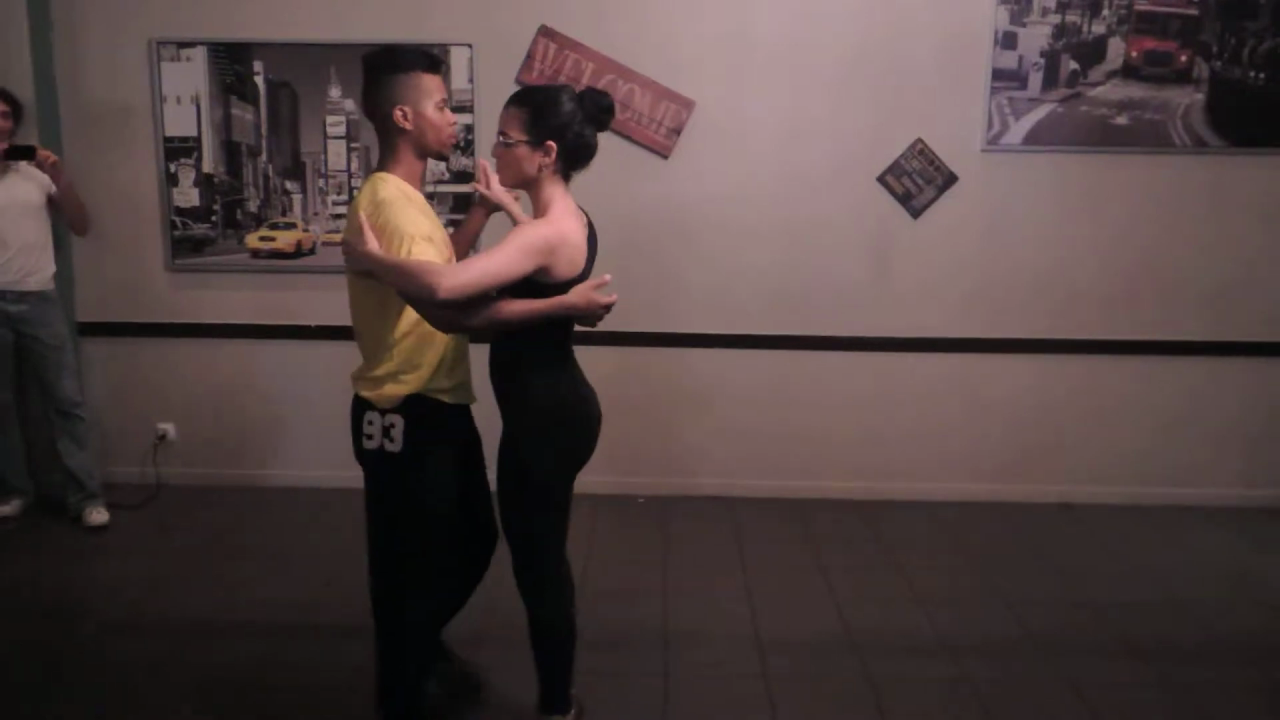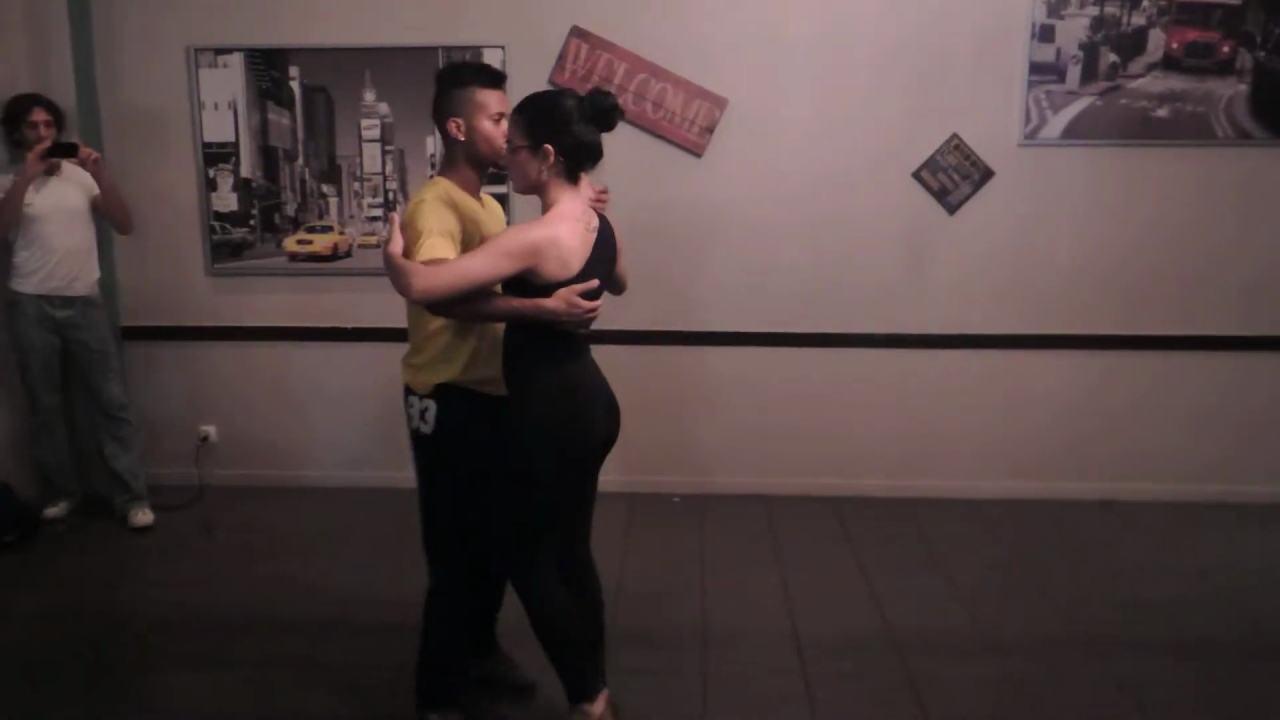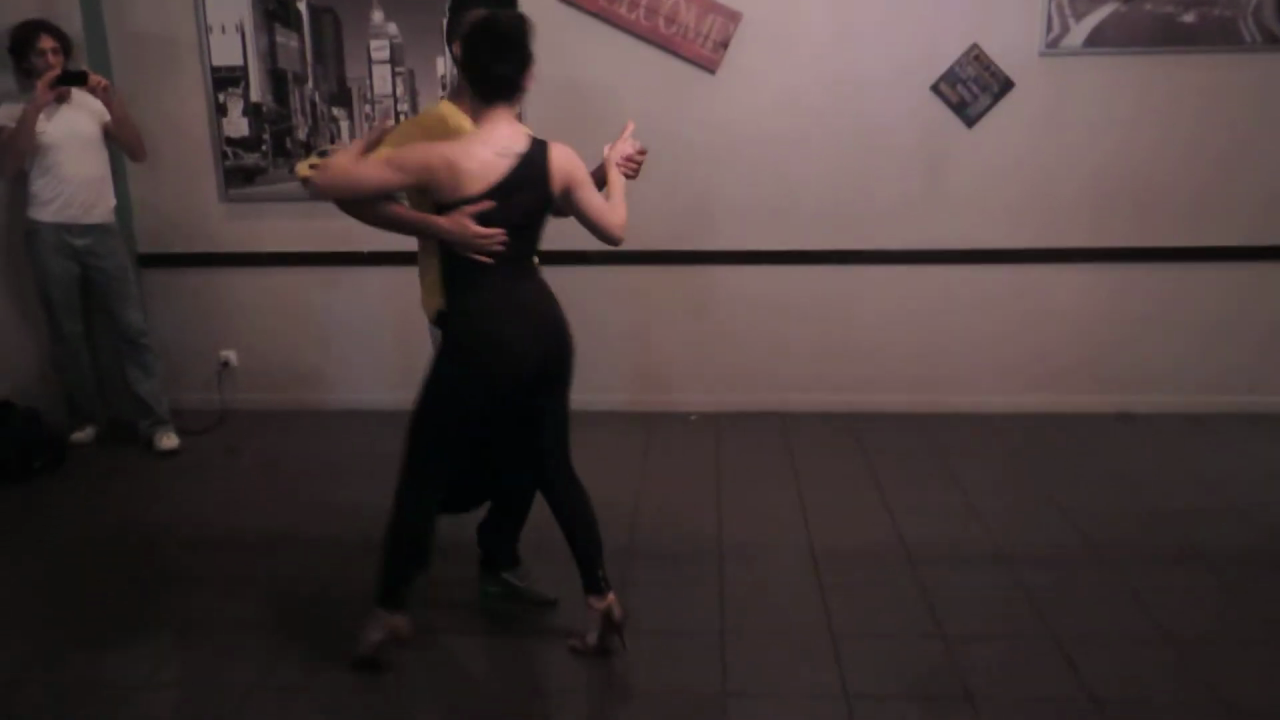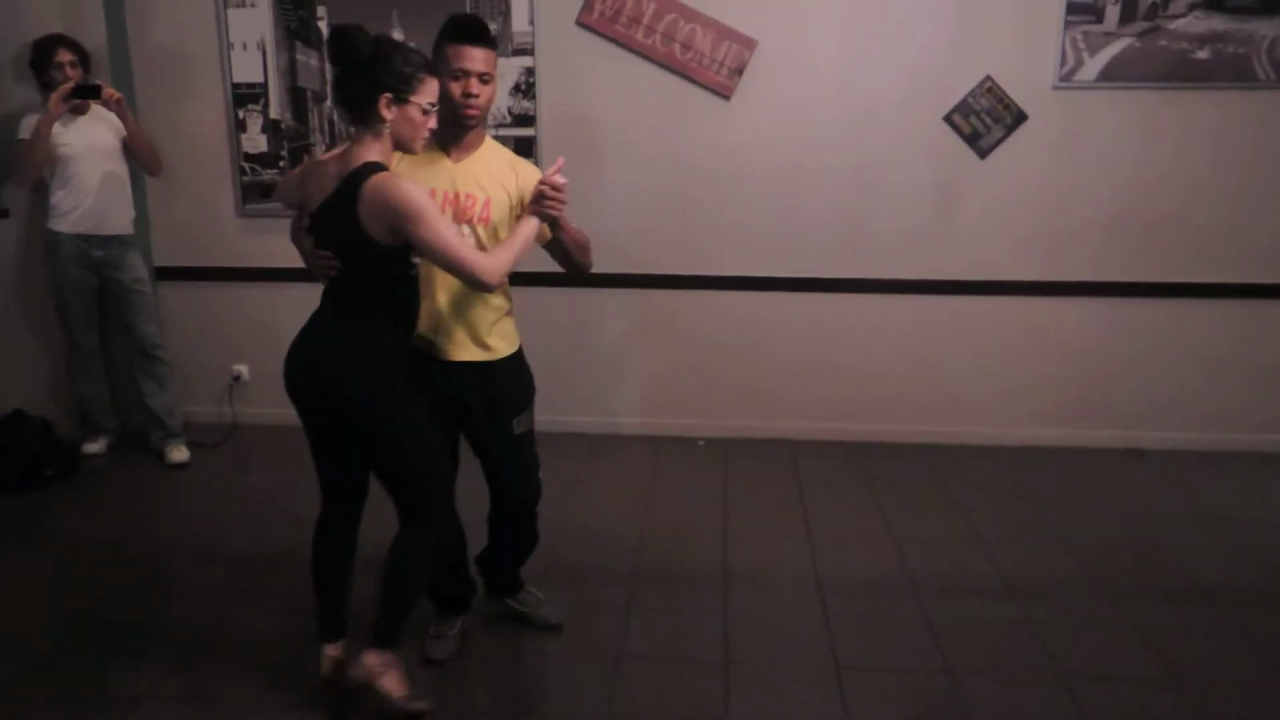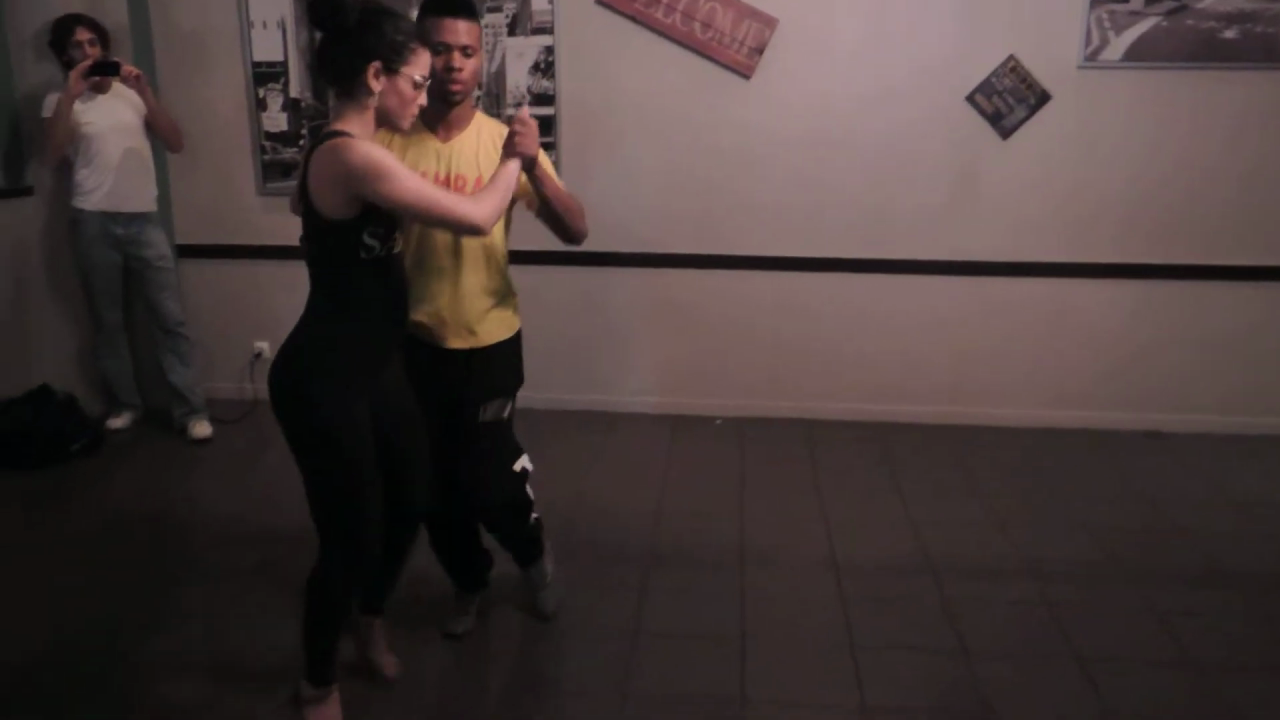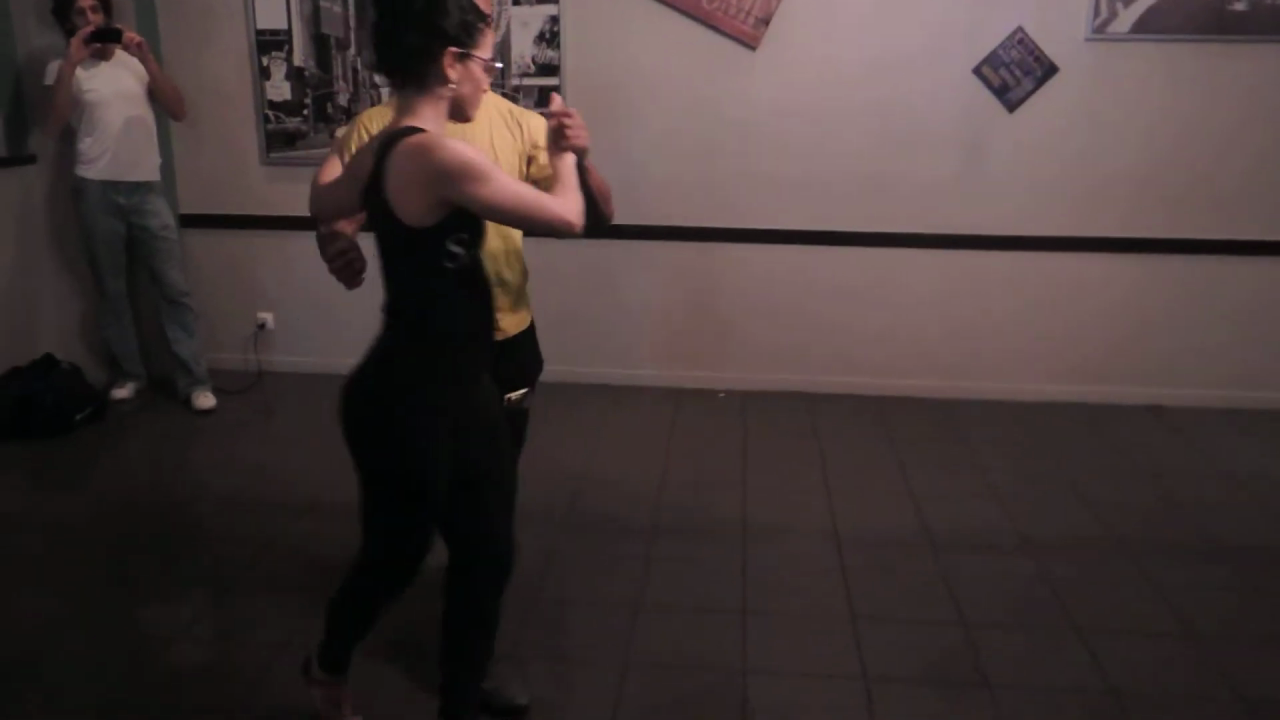
dt=0.5s
person 1, frame 1
left shoulder: (548, 234)
right shoulder: (568, 219)
left elbow: (443, 286)
left wrist: (371, 258)
right wrist: (505, 205)
left hip: (545, 420)
right hip: (557, 410)
left knee: (538, 571)
right knee: (545, 563)
person 1, frame 2
left shoulder: (535, 239)
right shoulder: (597, 224)
left elbow: (422, 287)
left wrist: (393, 254)
left hip: (553, 417)
right hip: (590, 405)
left knee: (530, 566)
right knee: (570, 555)
person 1, frame 3
left shoulder: (438, 160)
right shoulder: (555, 159)
left elbow: (323, 183)
right elbow: (616, 228)
left wrist: (364, 142)
right wrist: (615, 168)
left hip: (480, 340)
right hip: (544, 329)
left knee: (423, 481)
right knee: (554, 471)
left ankle: (390, 618)
right ankle: (603, 601)
person 1, frame 4
left shoulder: (321, 175)
right shoulder: (397, 193)
left elbow: (287, 192)
right elbow: (486, 274)
left wrist: (341, 153)
right wrist: (535, 217)
left hip: (312, 360)
right hip: (370, 371)
left knee: (339, 504)
right knee: (427, 507)
left ankle: (334, 646)
right ankle: (379, 655)
person 1, frame 5
left shoulder: (336, 153)
right shoulder: (352, 156)
right elbow: (475, 217)
right wrist: (514, 158)
left hip: (376, 365)
right hip: (324, 377)
left knee: (405, 506)
right knee: (352, 539)
left ankle: (365, 614)
person 1, frame 6
left shoulder: (385, 150)
right shoulder: (437, 156)
left elbow: (322, 202)
right elbow: (565, 217)
right wrist: (563, 153)
left hip: (461, 390)
right hip: (405, 402)
left knee: (488, 557)
right knee: (393, 561)
person 2, frame 1
left shoulder: (404, 199)
right shoulder: (390, 205)
right elbow: (448, 309)
left wrist: (484, 208)
right wrist: (564, 306)
left hip: (441, 408)
right hip: (405, 419)
left knee: (474, 542)
right knee: (412, 569)
left ankle: (426, 652)
person 2, frame 2
left shoulder: (486, 205)
right shoulder: (435, 206)
right elbow: (440, 295)
right wrist: (543, 308)
left hip: (493, 395)
right hip: (450, 402)
left knee: (497, 535)
right knee: (458, 549)
left ankle: (478, 648)
person 2, frame 3
left shoulder: (515, 131)
right shoulder: (430, 128)
right elbow: (361, 194)
left wrist: (610, 174)
right wrist: (441, 227)
left ankle: (500, 560)
person 2, frame 4
left shoulder: (516, 173)
right shoulder: (392, 162)
left elbow: (579, 264)
left wrist: (556, 220)
right wrist: (312, 253)
left hip: (495, 364)
right hip: (418, 362)
left knee: (519, 493)
left ankle: (505, 583)
right ankle: (452, 604)
person 2, frame 5
left shoulder: (506, 142)
right shoulder: (387, 140)
left elbow: (574, 230)
left wrist: (534, 162)
left hip: (487, 343)
right hip: (413, 341)
left knee: (492, 478)
right knee: (436, 481)
left ankle: (531, 553)
right ankle: (468, 581)
person 2, frame 6
left shoulder: (521, 127)
right shoulder: (382, 127)
left elbow: (596, 220)
right elbow: (334, 219)
left wrist: (581, 159)
right wrist: (339, 248)
left hip: (503, 345)
person 3, frame 1
left shoulder: (38, 170)
left elbow: (81, 225)
left wrist: (59, 176)
left hip: (39, 298)
left knee: (67, 398)
left ankle: (86, 495)
person 3, frame 2
left shoulder: (80, 174)
left elbow: (124, 225)
left wrist: (100, 173)
left hip: (84, 301)
left knee: (113, 401)
right knee: (45, 406)
left ankle: (132, 496)
right ankle: (61, 491)
person 3, frame 3
left shoulder: (91, 102)
left elbow: (137, 153)
left wrist: (111, 100)
left hip: (101, 229)
right hip: (49, 234)
left knee: (132, 329)
right knee: (67, 334)
left ankle: (157, 421)
right ankle: (86, 418)
person 3, frame 4
left shoulder: (109, 115)
right shoulder: (36, 123)
left elbow: (154, 167)
right elbow: (26, 179)
left wrist: (125, 114)
right wrist: (49, 118)
left hip: (121, 241)
right hip: (69, 244)
left knee: (149, 340)
right knee: (83, 344)
left ankle: (168, 434)
right ankle: (100, 428)
person 3, frame 5
left shoulder: (131, 92)
right shoulder: (59, 102)
left elbow: (175, 143)
right elbow: (51, 157)
left wrist: (145, 92)
right wrist: (70, 96)
left hip: (144, 219)
right hip: (93, 222)
left knee: (170, 316)
right knee: (107, 320)
left ankle: (190, 410)
right ankle: (124, 404)
person 3, frame 6
left shoulder: (133, 60)
right shoulder: (62, 68)
left elbow: (178, 111)
right elbow: (53, 127)
left wrist: (147, 58)
right wrist: (71, 63)
left hip: (147, 187)
right hip: (96, 190)
left knee: (174, 286)
right knee: (111, 289)
left ankle: (194, 380)
right ankle: (128, 373)
